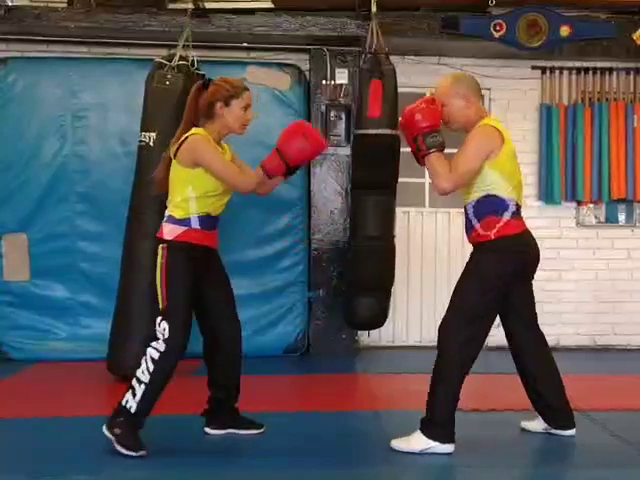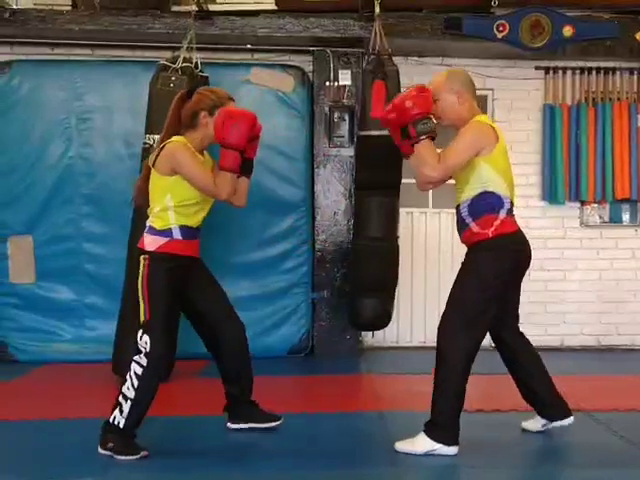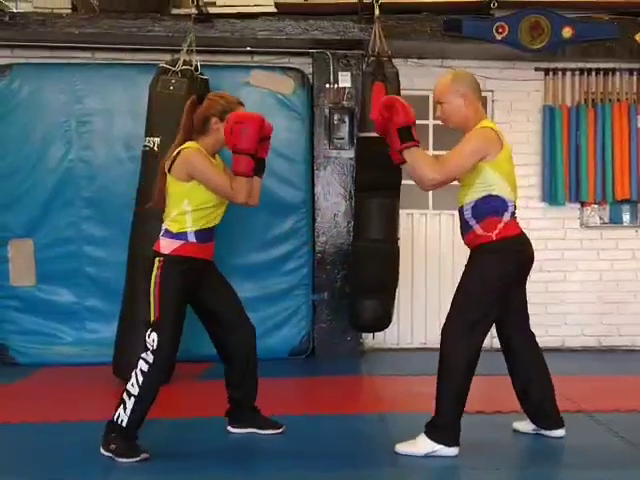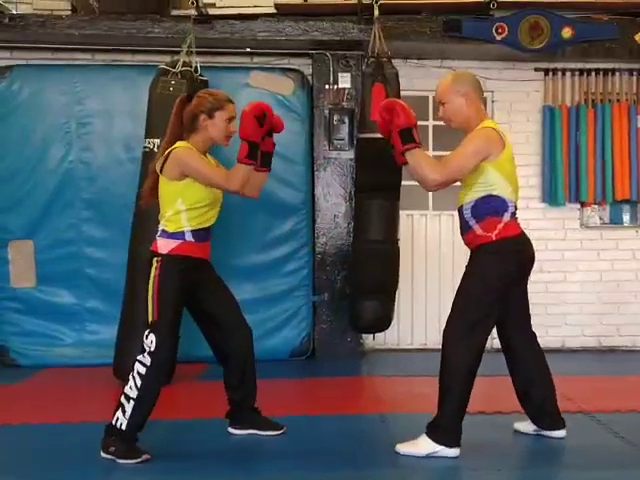
dt=0.3s
person 1, frame 1
left shoulder: (485, 133)
right shoulder: (488, 134)
left elbow: (446, 184)
right elbow: (450, 181)
left wrist: (431, 138)
right wrist: (423, 145)
left hip: (499, 250)
right hip: (514, 248)
left knee: (456, 334)
right knee: (525, 332)
left ankle: (436, 432)
right ankle: (558, 418)
person 1, frame 2
left shoulder: (478, 129)
right shoulder: (476, 134)
left elbow: (432, 172)
right elbow: (426, 178)
left wrist: (420, 126)
right wrist: (408, 138)
left hip: (494, 249)
right hip: (504, 248)
left knee: (455, 334)
right knee: (506, 331)
left ankle: (442, 435)
right ankle: (553, 410)
person 1, frame 3
left shoulder: (484, 135)
right shoulder: (477, 140)
left elbow: (434, 175)
right elbow: (428, 181)
left wrist: (406, 136)
right wrist: (399, 144)
left hip: (498, 252)
right hip: (506, 251)
left knee: (459, 336)
right knee: (516, 334)
left ankle: (442, 435)
right ankle: (547, 418)
person 1, frame 4
left shoulder: (485, 136)
right shoulder: (480, 139)
left elbow: (436, 176)
right elbow: (432, 181)
left wrist: (406, 137)
right wrist: (402, 145)
left hip: (498, 252)
right hip: (506, 251)
left knee: (460, 337)
right knee: (517, 335)
left ankle: (443, 436)
right ankle: (548, 419)
person 2, frame 1
left shoulder: (221, 147)
right shoulder: (196, 141)
left elbow: (260, 184)
right elbow: (245, 184)
left wrist: (291, 161)
right wrist: (284, 156)
left hip: (204, 250)
right hip: (177, 249)
left knee: (225, 332)
right knee: (172, 336)
left ankle: (221, 414)
right ankle: (123, 423)
person 2, frame 2
left shoulder: (203, 157)
right shoulder: (175, 149)
left elbow: (239, 198)
right elbow: (221, 192)
left wrist: (245, 151)
right wrist: (231, 147)
left hip: (189, 260)
right hip: (160, 259)
left knee: (230, 331)
right knee: (155, 349)
left ankle: (241, 408)
right ankle: (115, 433)
person 2, frame 3
left shoulder: (213, 161)
right shoulder: (190, 155)
left elbow: (251, 197)
right elbow: (238, 195)
left wrist: (257, 152)
right wrist: (244, 152)
left hip: (202, 263)
right hip: (174, 263)
left knee: (241, 333)
right knee: (161, 349)
left ankle: (243, 413)
right ankle: (118, 434)
person 2, frame 4
left shoulder: (207, 160)
right shoulder: (181, 154)
left elbow: (251, 189)
right elbow: (234, 183)
left wrist: (265, 145)
right wrist: (250, 141)
left hip: (199, 263)
right hip: (171, 263)
left knee: (238, 334)
right knee: (158, 351)
left ankle: (243, 414)
right ankle: (117, 436)
